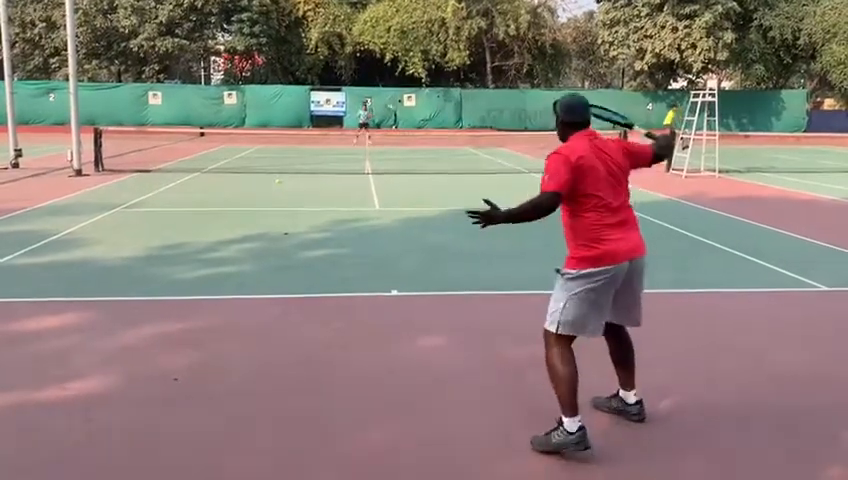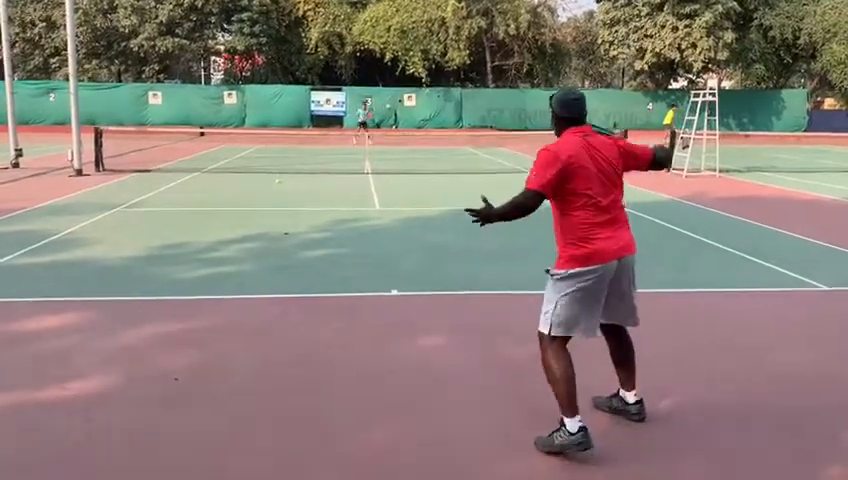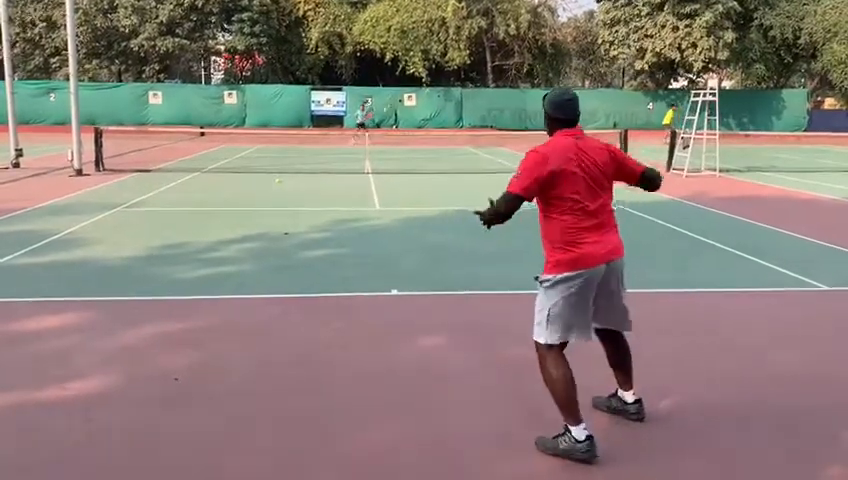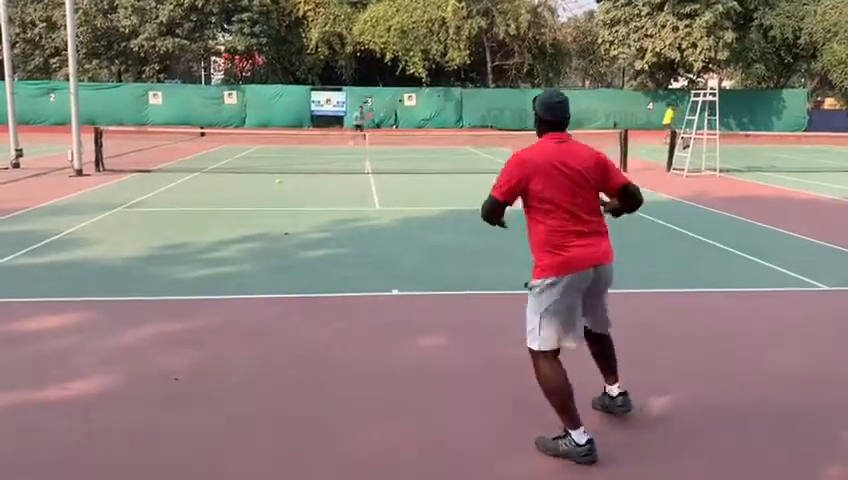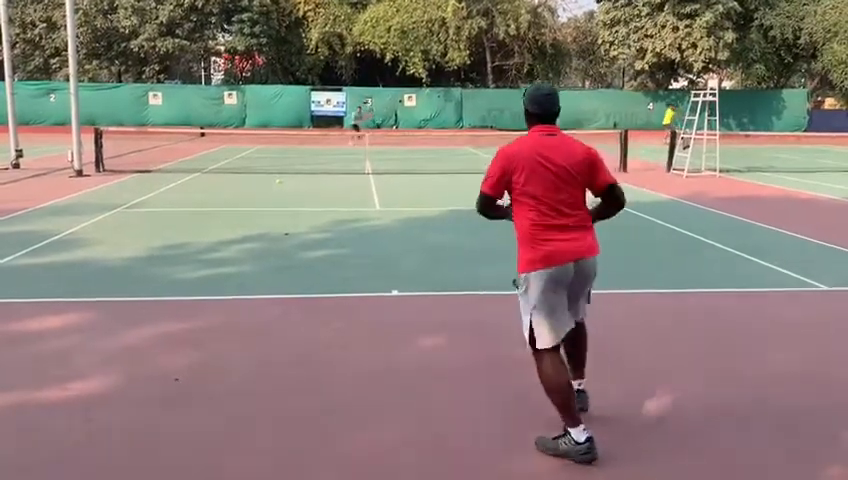
dt=0.1s
person 1, frame 1
left shoulder: (564, 157)
right shoulder: (618, 147)
left elbow: (545, 204)
right elbow: (662, 152)
left wrist: (498, 217)
right wrist: (663, 139)
left hip: (593, 262)
right hip: (632, 254)
left knee: (557, 340)
right knee: (614, 325)
left ankle: (571, 428)
right ankle: (629, 398)
person 1, frame 2
left shoulder: (554, 152)
right shoulder: (613, 146)
left elbow: (528, 201)
right elbow: (661, 160)
left wrist: (492, 215)
right wrist: (661, 147)
left hip: (583, 261)
right hip: (622, 252)
left knee: (552, 341)
right knee: (613, 324)
left ankle: (572, 428)
right ankle: (629, 398)
person 1, frame 3
left shoulder: (540, 156)
right shoulder: (604, 150)
left elbow: (501, 211)
right elbow: (652, 181)
left wrist: (489, 216)
right wrist: (645, 175)
left hip: (568, 266)
right hip: (610, 257)
left knee: (548, 347)
right knee: (608, 327)
left ankle: (578, 435)
right ankle: (627, 398)
person 1, frame 4
left shoulder: (523, 160)
right shoulder: (592, 156)
left elbow: (491, 213)
right elbow: (634, 199)
left wrist: (498, 218)
right wrist: (614, 208)
left hip: (558, 269)
right hip: (599, 260)
left knee: (543, 352)
right knee: (594, 327)
left ankle: (578, 438)
right ankle: (615, 393)
person 1, frame 5
left shoulder: (510, 154)
right shoulder: (583, 151)
left elbow: (485, 208)
right elbow: (616, 201)
left wrist: (516, 212)
left hip: (542, 262)
right hip: (584, 255)
left knee: (546, 349)
right knee: (573, 321)
left ankle: (577, 436)
right ankle: (578, 389)
